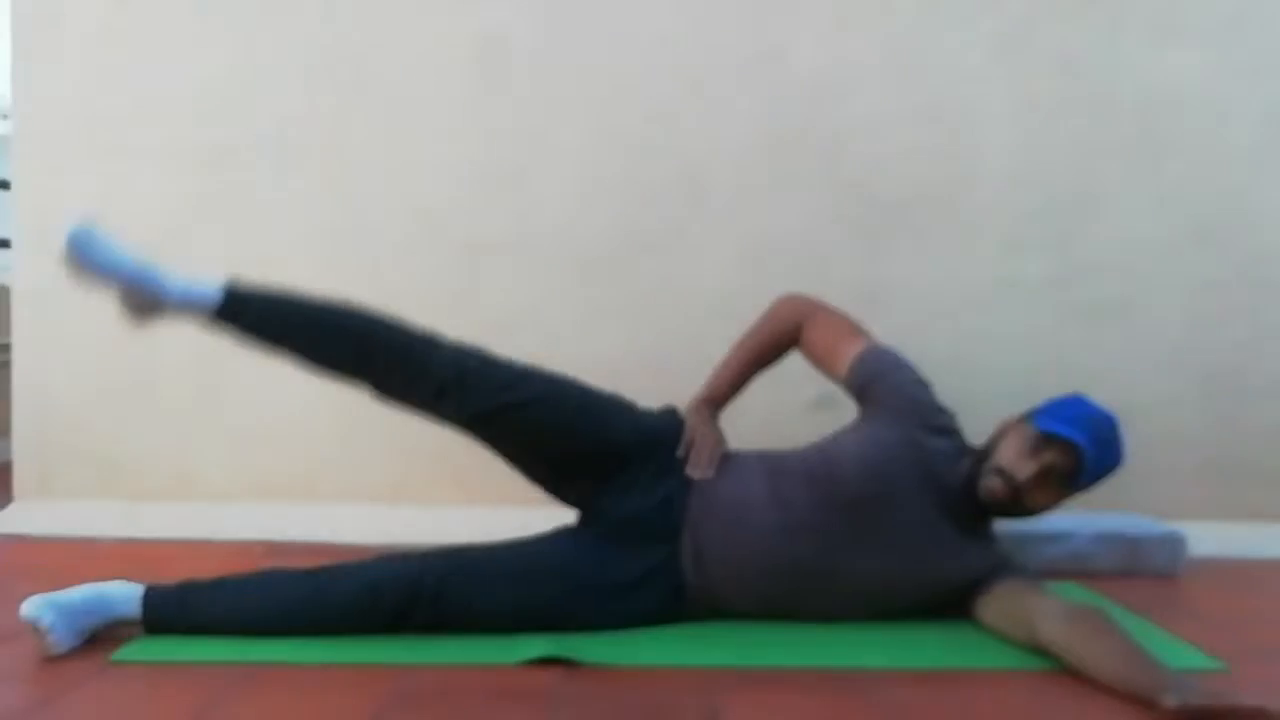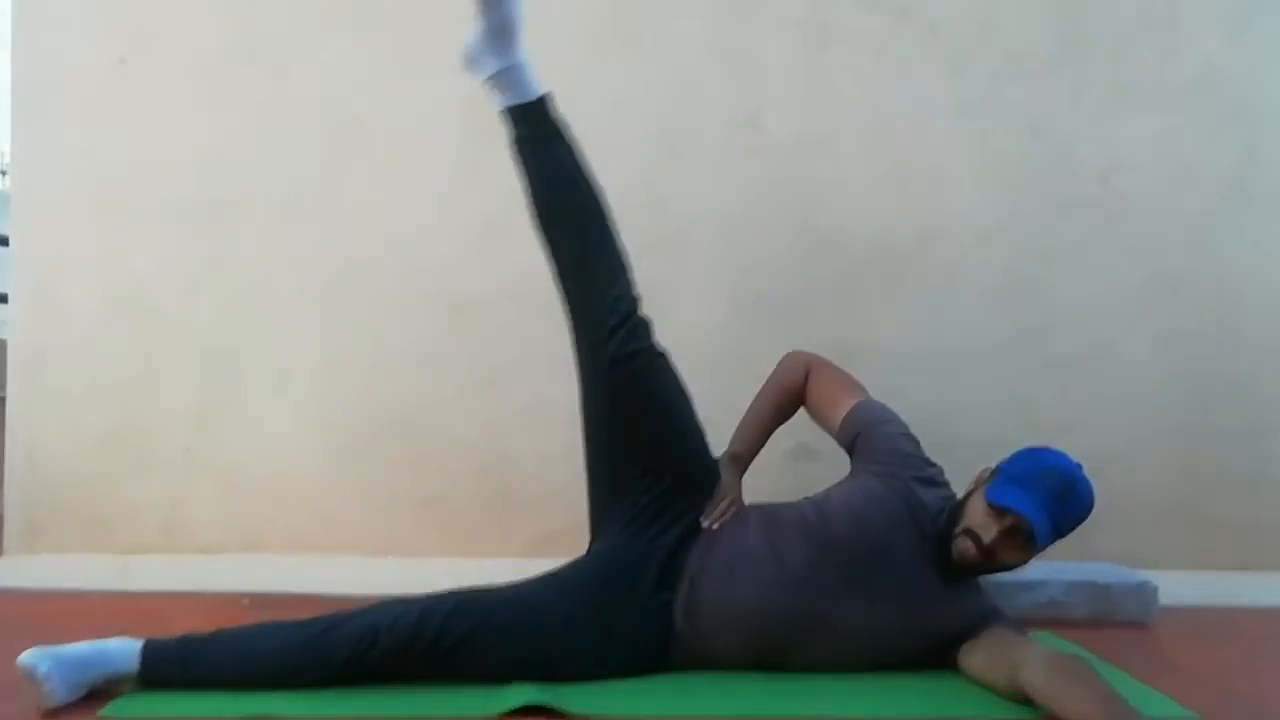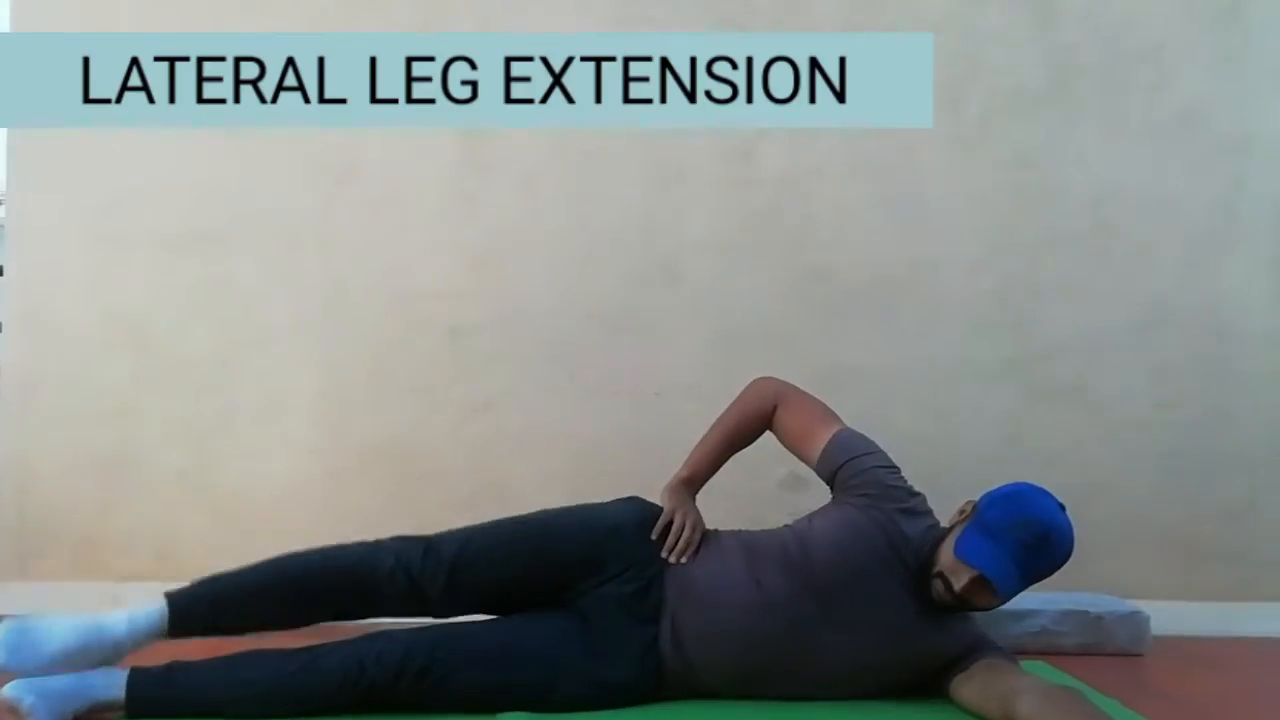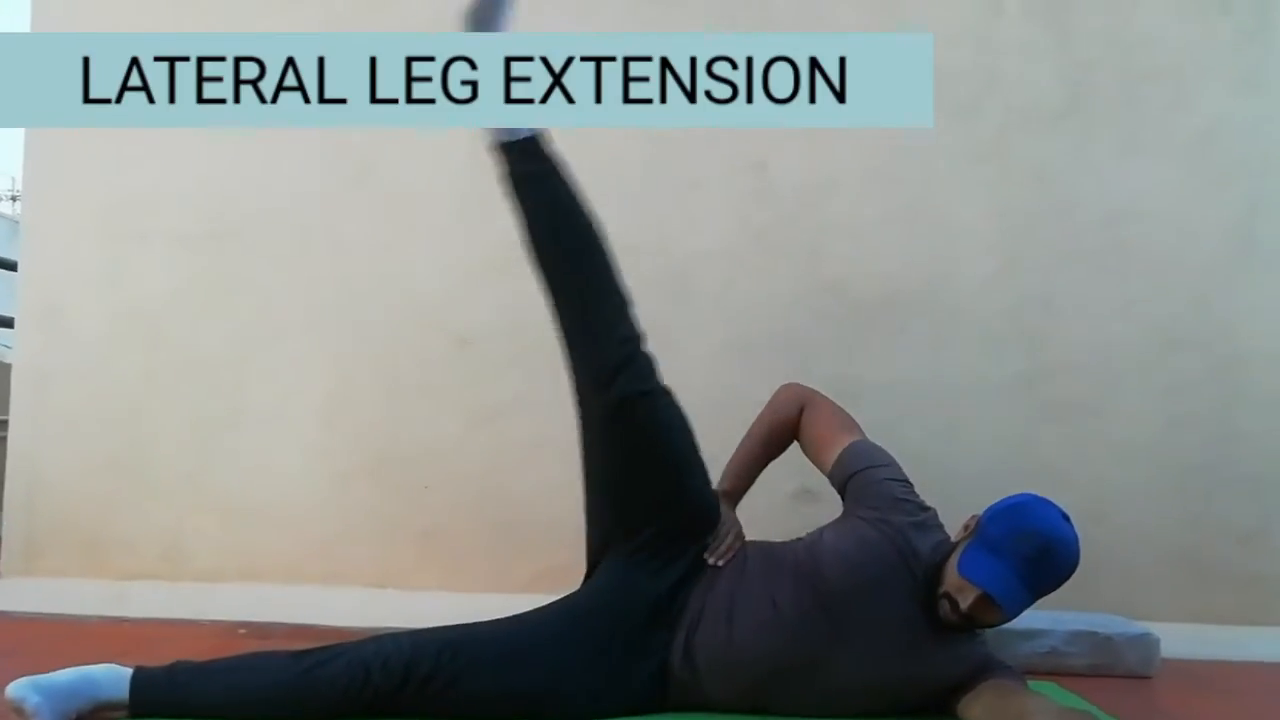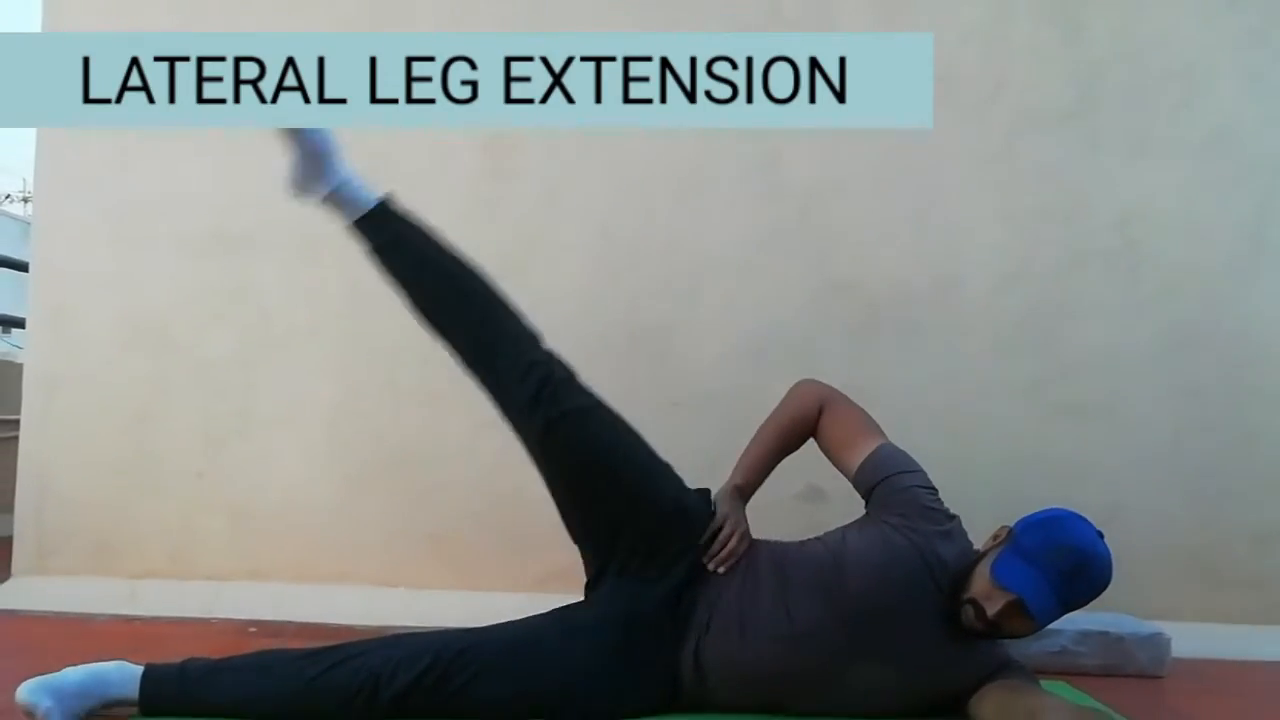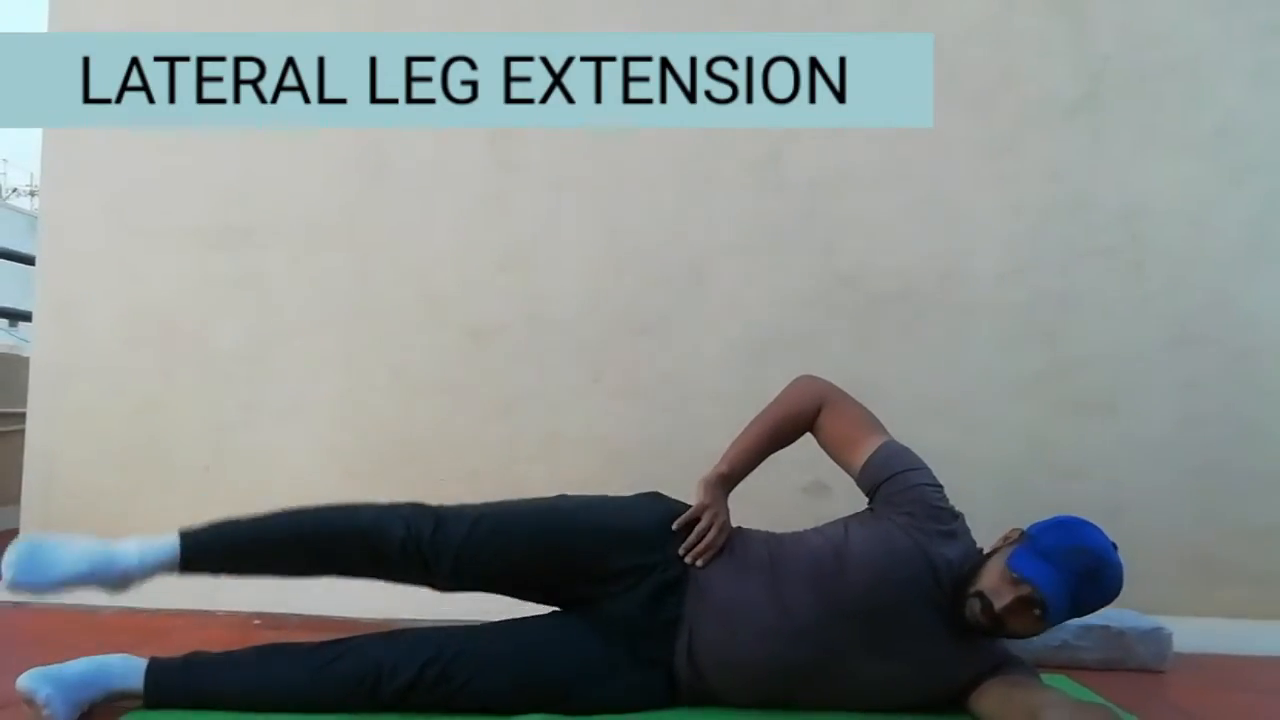
dt=0.7s
person 1, frame 1
left shoulder: (969, 566)
right shoulder: (920, 418)
right elbow: (800, 310)
right wrist: (709, 404)
left hip: (649, 579)
right hip: (652, 468)
left knee: (412, 593)
right knee: (450, 379)
left ankle: (128, 601)
right ankle: (189, 292)
person 1, frame 2
left shoulder: (960, 615)
right shoulder: (910, 480)
right elbow: (808, 366)
right wrist: (733, 464)
right hip: (671, 528)
right knee: (618, 338)
person 1, frame 3
right shoulder: (888, 500)
right elbow: (774, 393)
right wrist: (683, 484)
right hip: (636, 556)
right knee: (407, 572)
right ankle: (131, 623)
person 1, frame 4
right shoulder: (900, 521)
right elbow: (798, 401)
right wrist: (727, 497)
right hip: (666, 567)
right knee: (611, 355)
right ankle: (511, 120)
person 1, frame 5
right shoulder: (926, 532)
right elbow: (818, 397)
right wrist: (736, 495)
right hip: (673, 571)
right knee: (544, 395)
right ankle: (354, 194)
person 1, frame 6
right shoulder: (929, 515)
right elbow: (818, 394)
right wrist: (719, 483)
right hip: (653, 561)
right knee: (426, 539)
right ankle: (141, 553)
